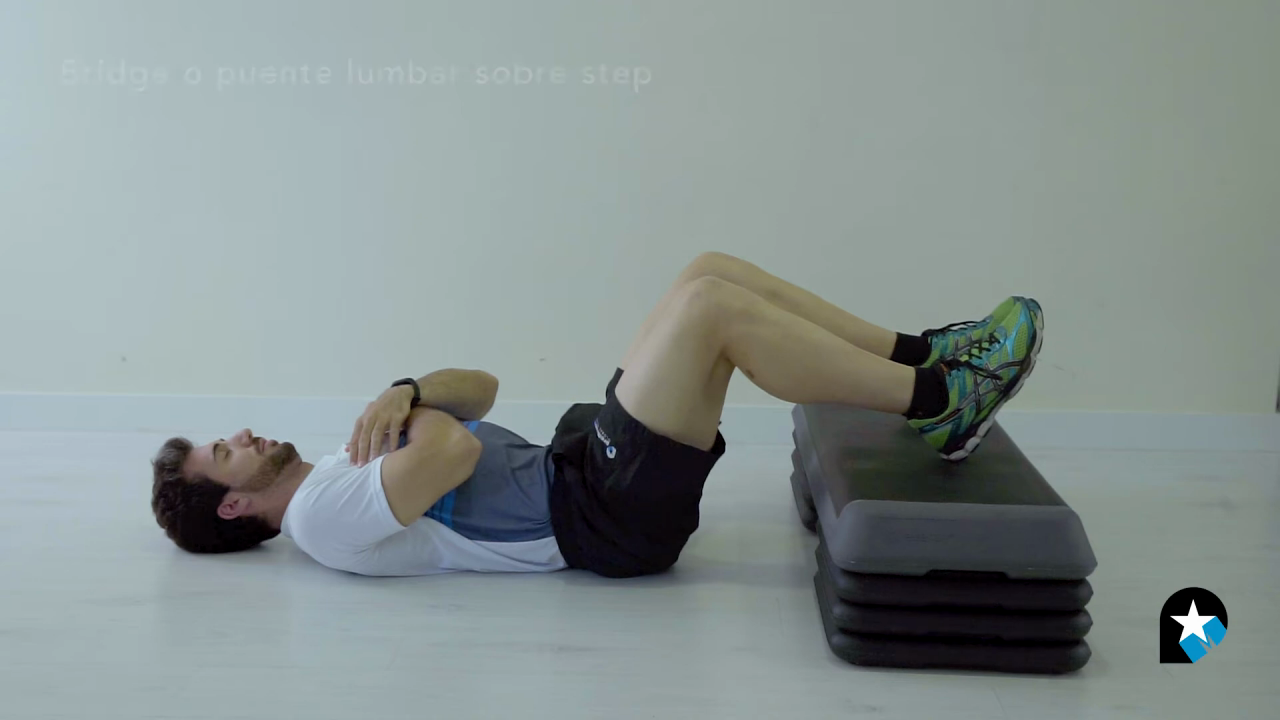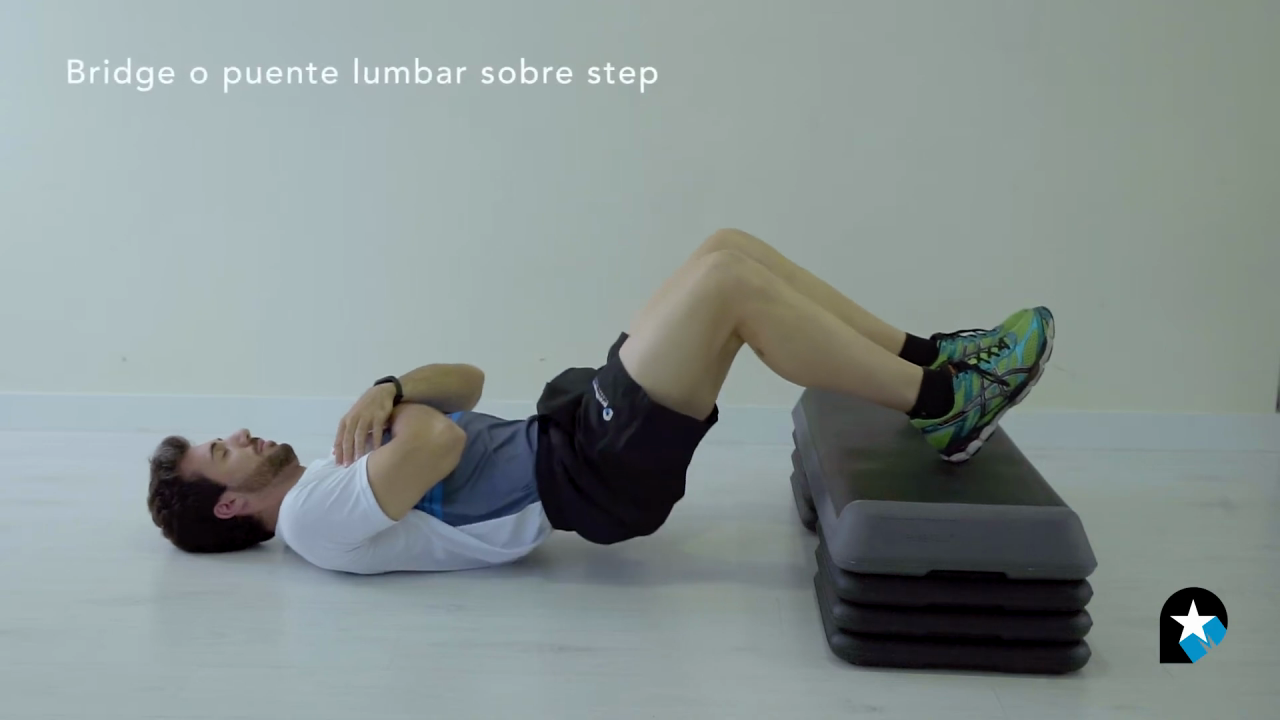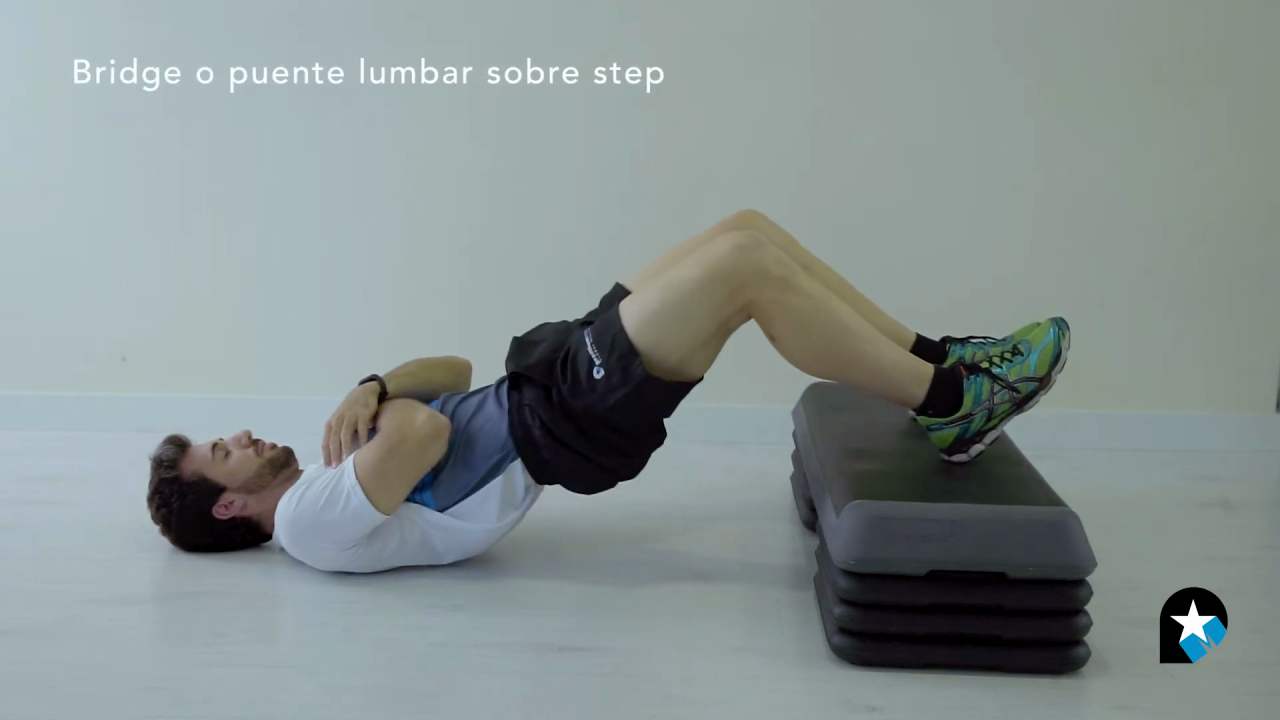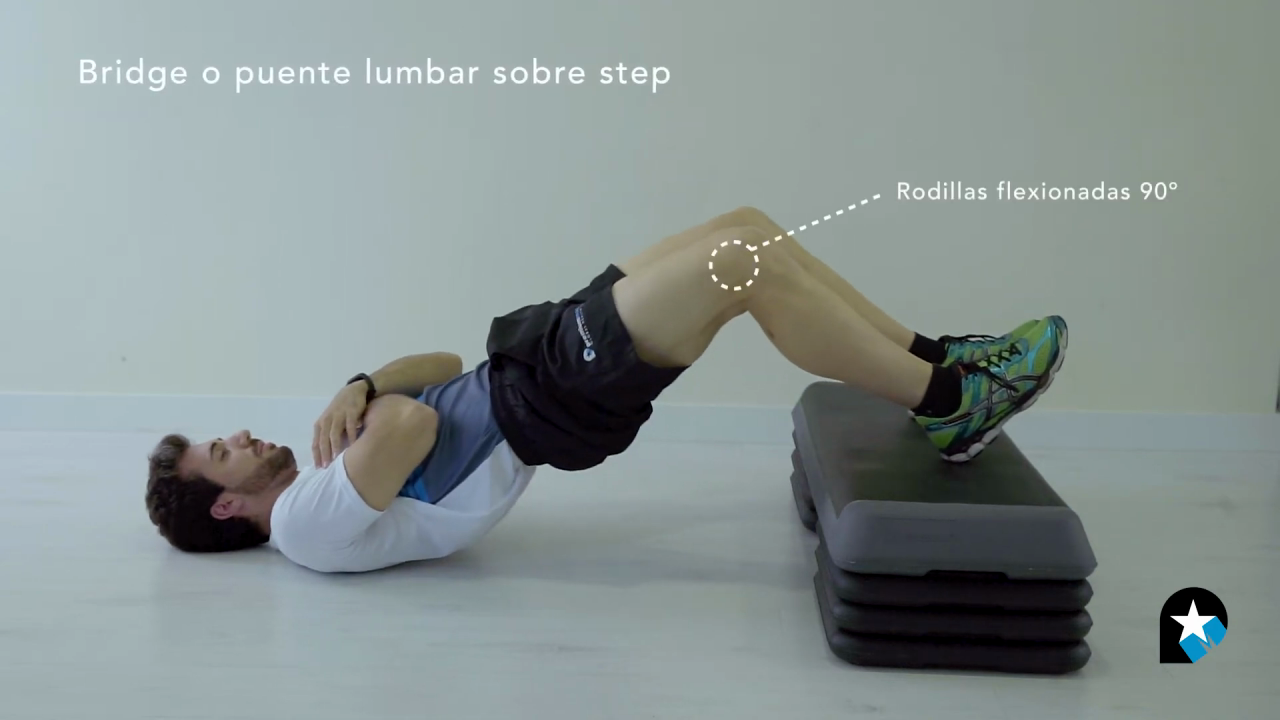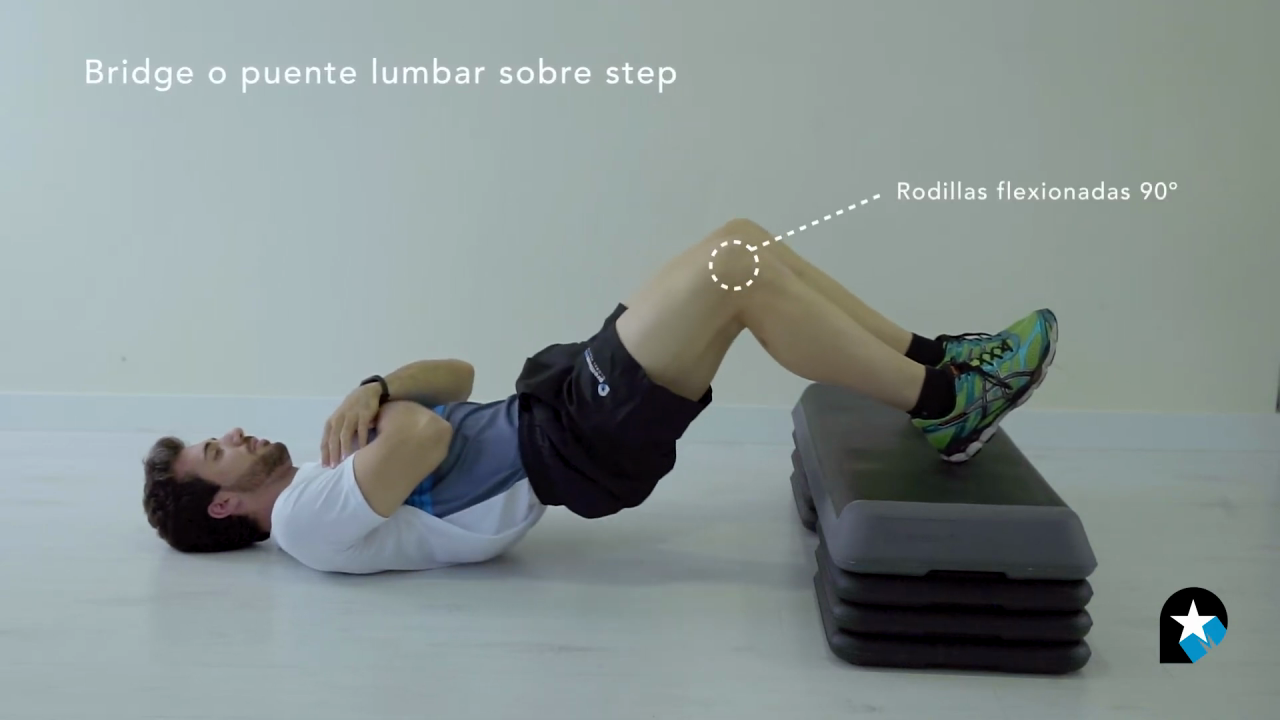
dt=1s
person 1, frame 1
left shoulder: (351, 469)
right shoulder: (325, 516)
left elbow: (481, 386)
right elbow: (455, 452)
left wrist: (401, 394)
right wrist: (412, 407)
left hip: (579, 472)
right hip: (598, 516)
left knee: (710, 271)
right knee: (708, 305)
left ankle: (920, 358)
right ankle: (937, 405)
person 1, frame 2
left shoulder: (338, 471)
right shoulder: (319, 518)
left elbow: (466, 381)
right elbow: (438, 445)
left wrist: (385, 392)
right wrist: (401, 407)
left hip: (574, 437)
right hip: (583, 475)
left knee: (727, 250)
right knee: (725, 280)
left ankle: (924, 362)
right ankle: (941, 408)
person 1, frame 3
left shoulder: (331, 470)
right shoulder: (314, 522)
left elbow: (452, 370)
right elbow: (422, 434)
left wrist: (367, 390)
right wrist: (385, 407)
left hip: (552, 385)
right hip: (562, 422)
left knee: (746, 232)
right knee: (745, 262)
left ankle: (933, 362)
right ankle: (950, 407)
person 1, frame 4
left shoulder: (325, 467)
right shoulder: (310, 523)
left elbow: (445, 365)
right elbow: (409, 429)
left wrist: (356, 389)
right wrist: (371, 404)
left hip: (540, 365)
right hip: (553, 399)
left knee: (747, 231)
right knee: (747, 260)
left ankle: (930, 359)
right ankle: (946, 406)
person 1, frame 5
left shoulder: (325, 472)
right shoulder: (311, 521)
left elbow: (457, 375)
right elbow: (422, 439)
left wrist: (368, 391)
right wrist: (384, 409)
left hip: (552, 411)
right hip: (572, 448)
left knee: (741, 243)
right knee: (739, 270)
left ankle: (931, 360)
right ankle: (942, 408)
